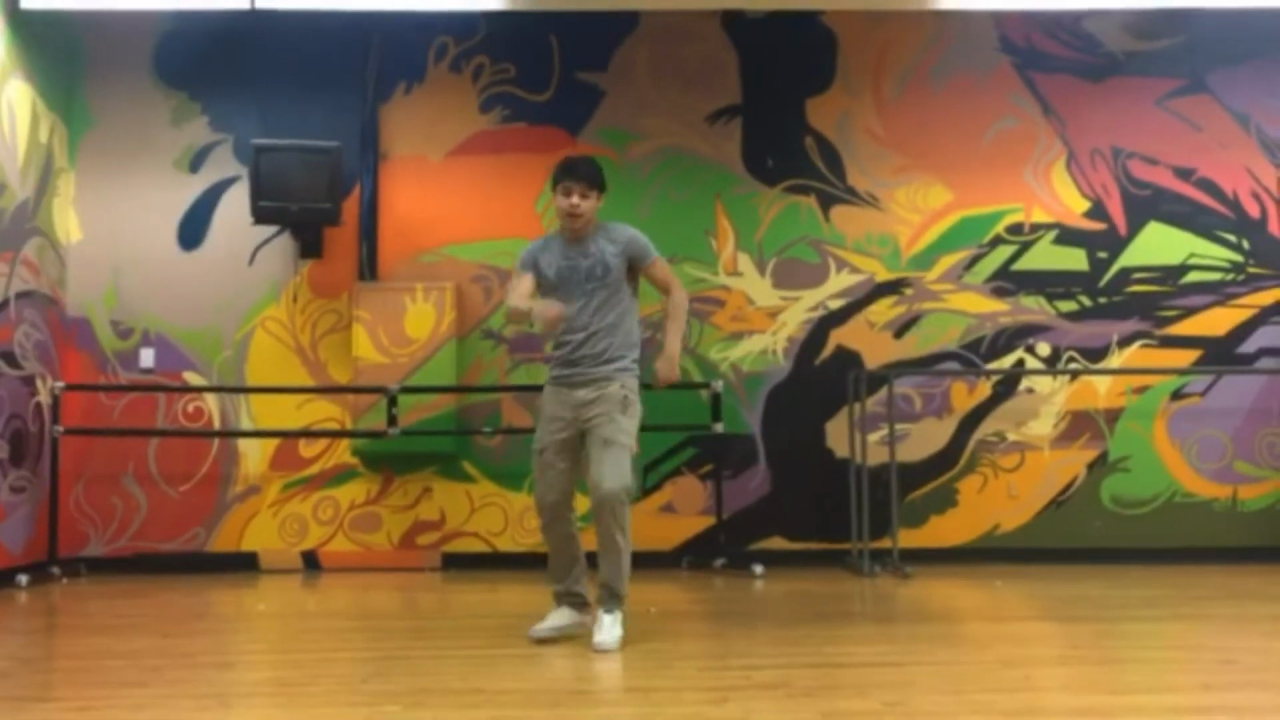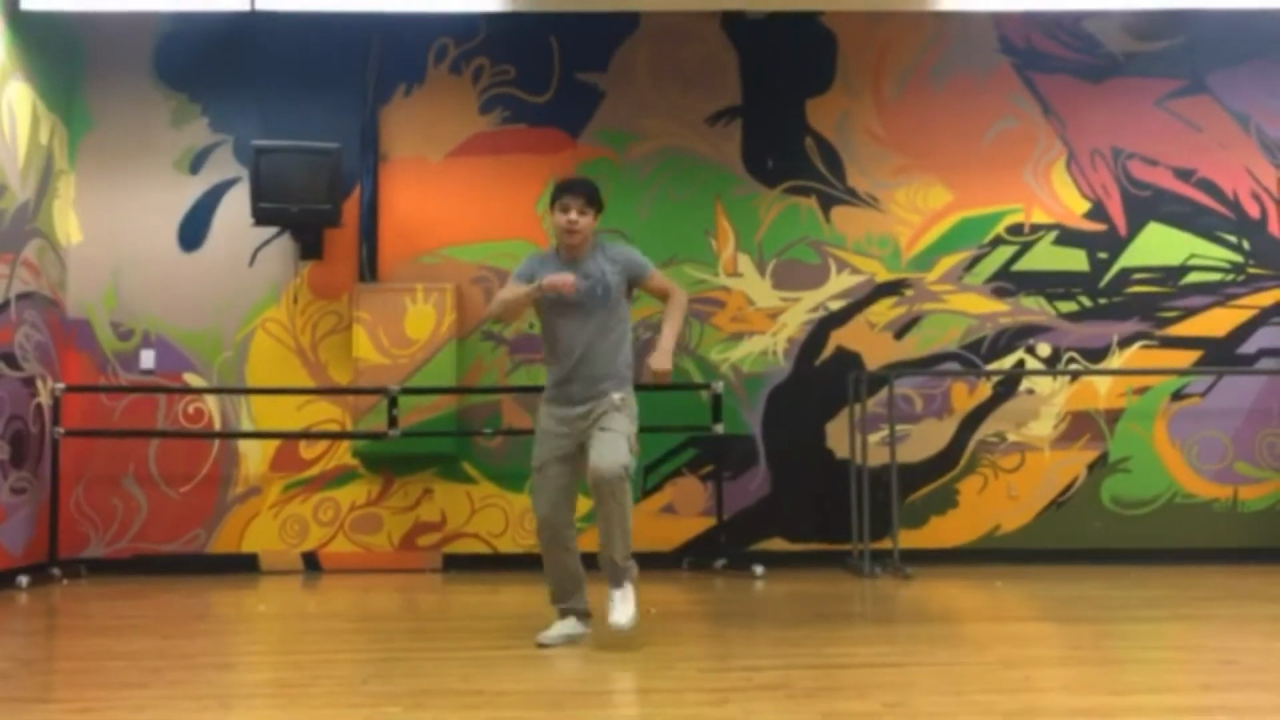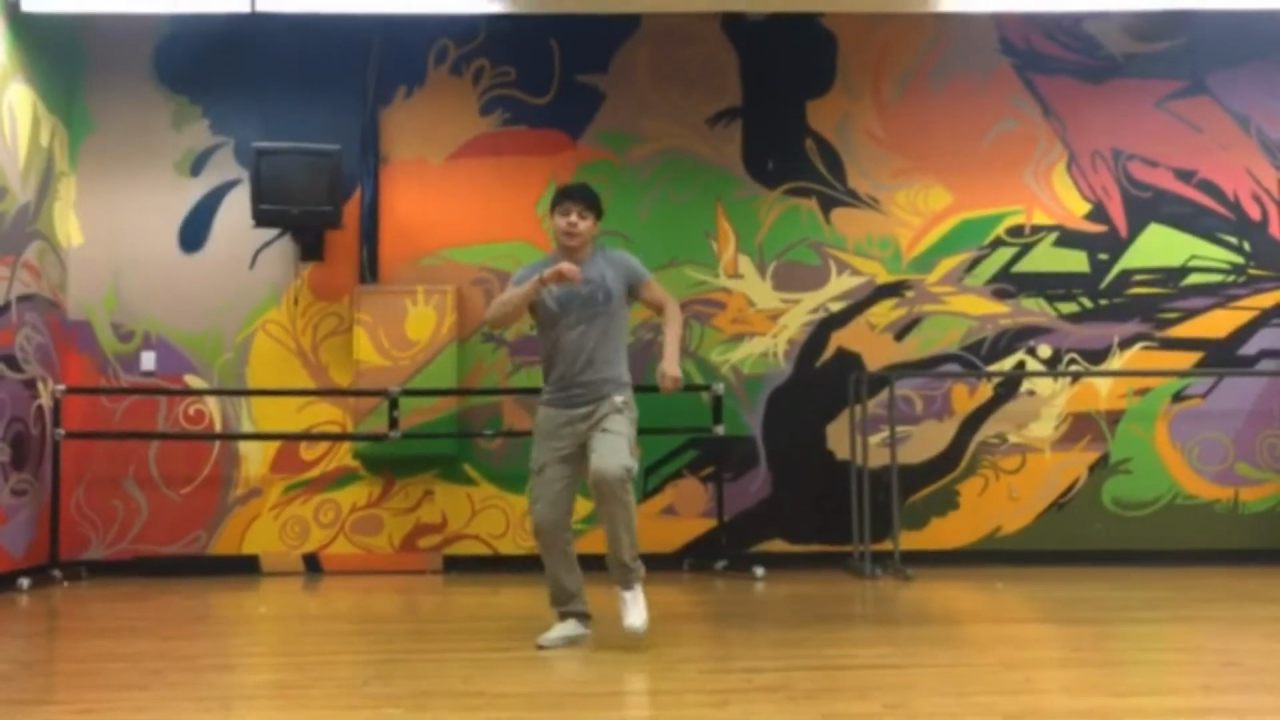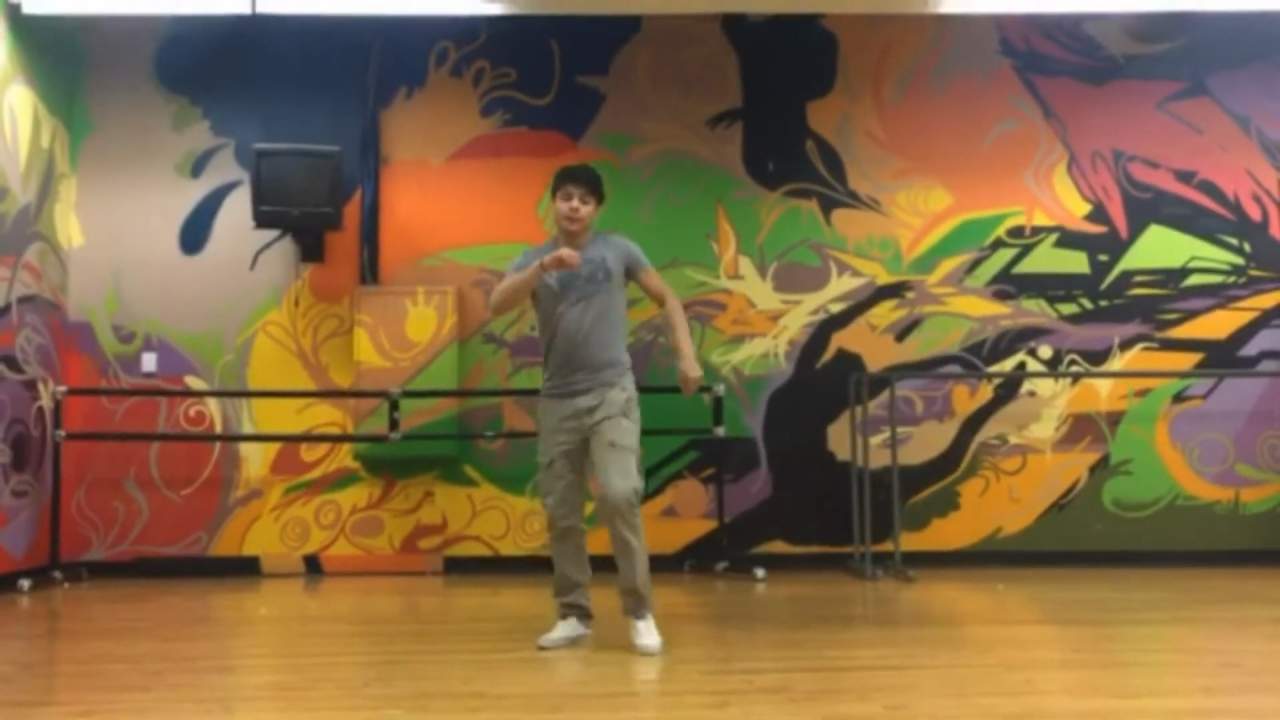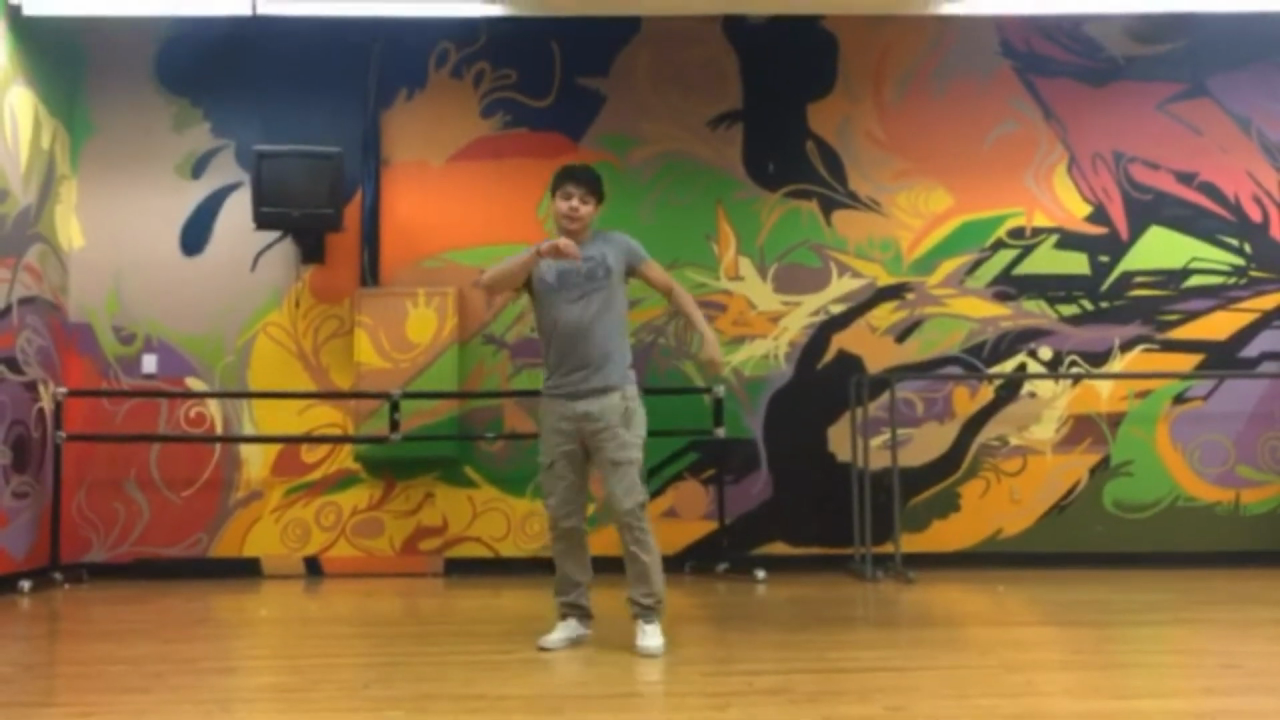
dt=0.1s
person 1, frame 1
left shoulder: (625, 239)
right shoulder: (538, 252)
left elbow: (676, 289)
right elbow: (511, 302)
left wrist: (671, 351)
right wrist: (532, 308)
left hip: (615, 387)
right hip: (561, 389)
left knee: (610, 490)
right knee: (551, 499)
left ankle: (610, 605)
right ankle: (570, 601)
person 1, frame 2
left shoulder: (621, 258)
right shoulder: (534, 269)
left elbow: (675, 295)
right elbow: (496, 312)
left wrist: (664, 349)
right wrist: (540, 289)
left hip: (611, 401)
right hip: (557, 408)
left knee: (607, 471)
right knee: (549, 517)
left ankle: (620, 577)
right ankle: (573, 614)
person 1, frame 3
left shoulder: (619, 264)
right shoulder: (534, 275)
left elbow: (669, 308)
right elbow: (495, 319)
left wrist: (670, 358)
right wrist: (543, 280)
left hip: (611, 404)
right hip: (556, 412)
left knee: (610, 474)
right knee: (547, 519)
left ankle: (629, 578)
right ankle: (573, 615)
person 1, frame 4
left shoulder: (619, 249)
right shoulder: (534, 260)
left elbow: (667, 299)
right elbow: (497, 305)
left wrist: (688, 355)
right wrist: (544, 264)
left hip: (614, 394)
right hip: (558, 403)
left knee: (618, 495)
right knee: (561, 514)
left ankle: (640, 610)
right ankle: (574, 614)
person 1, frame 5
left shoulder: (618, 246)
right shoulder: (537, 258)
left elbow: (671, 289)
right elbow: (489, 285)
left wrist: (707, 336)
right wrist: (539, 252)
left hip: (614, 397)
right hip: (559, 402)
left knee: (629, 507)
right knee: (564, 515)
left ankle: (647, 616)
right ankle: (574, 614)
